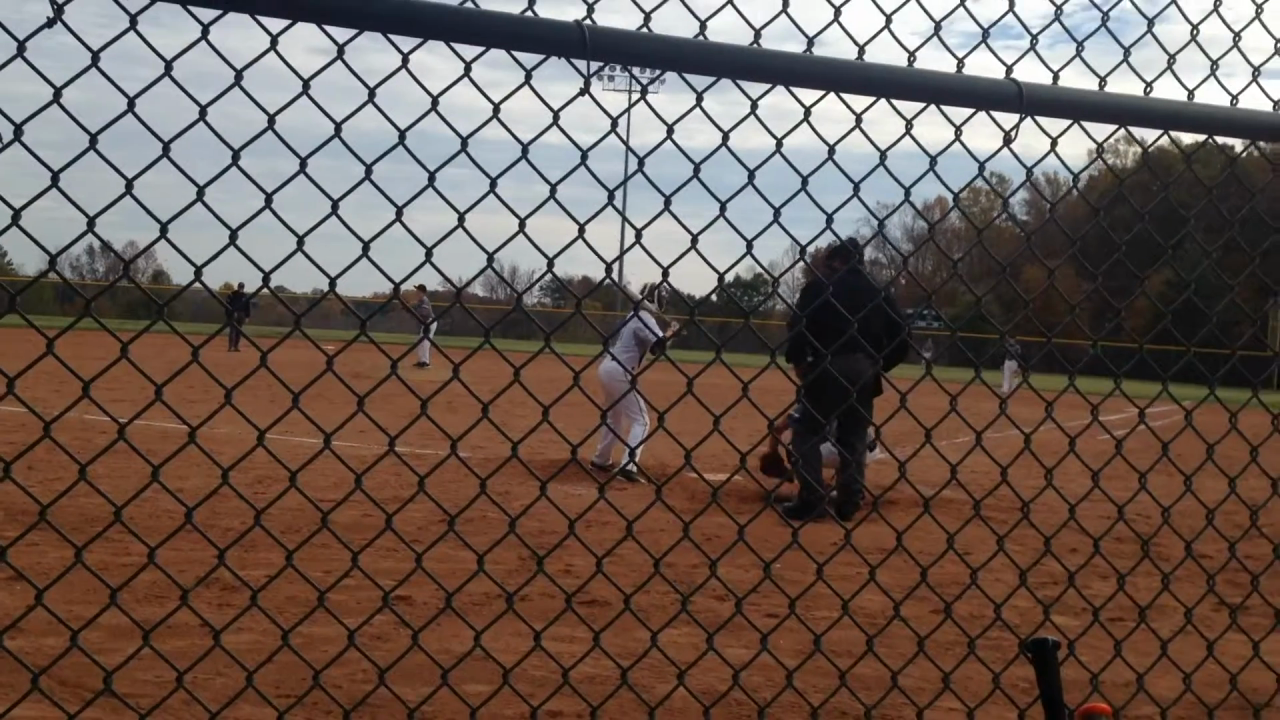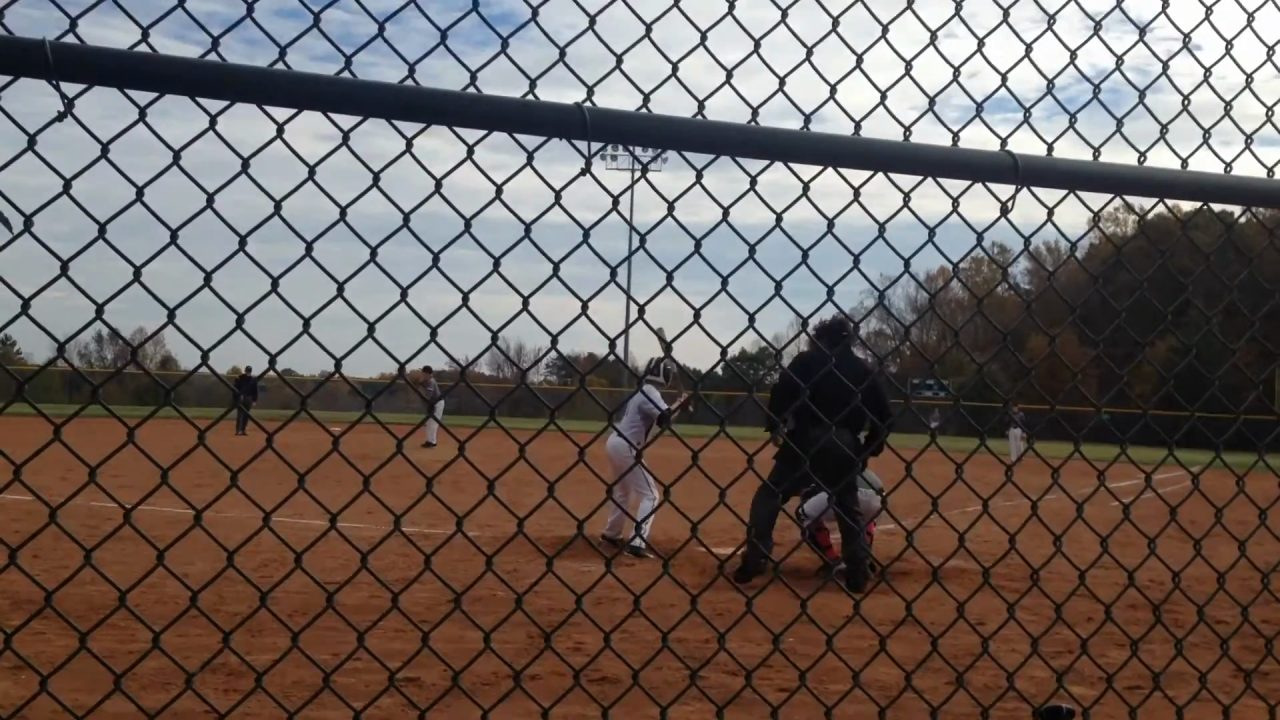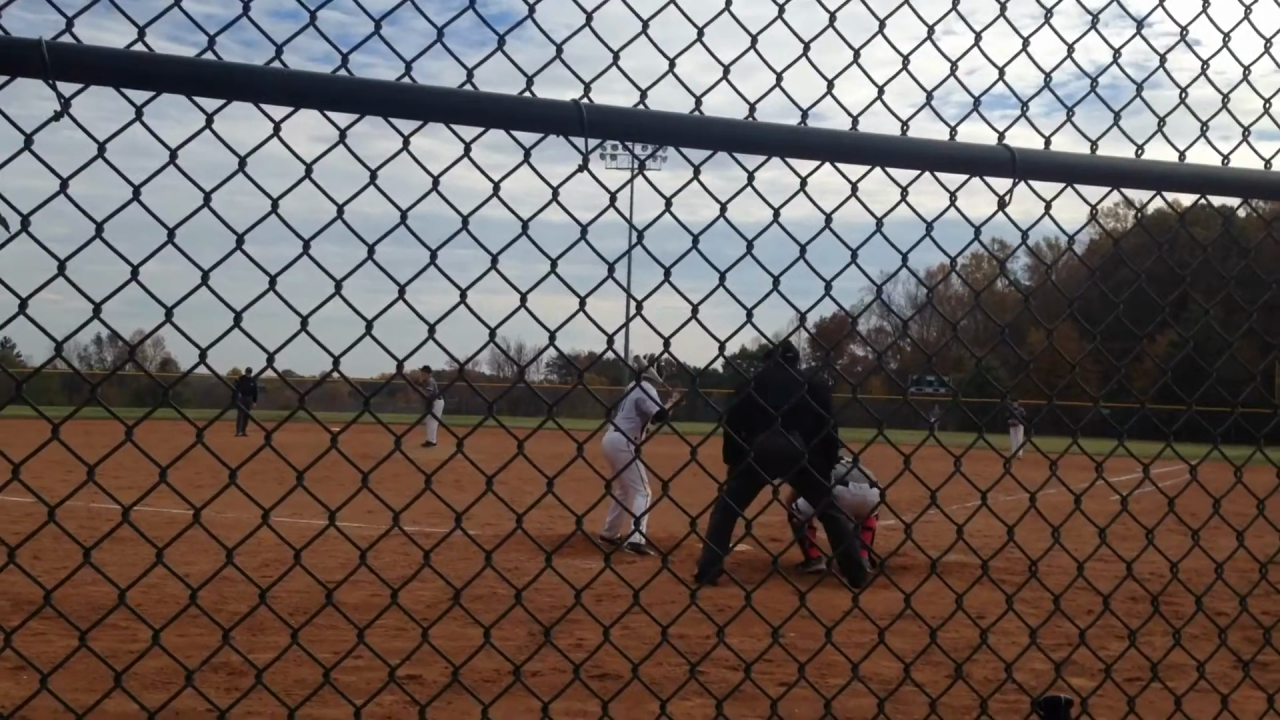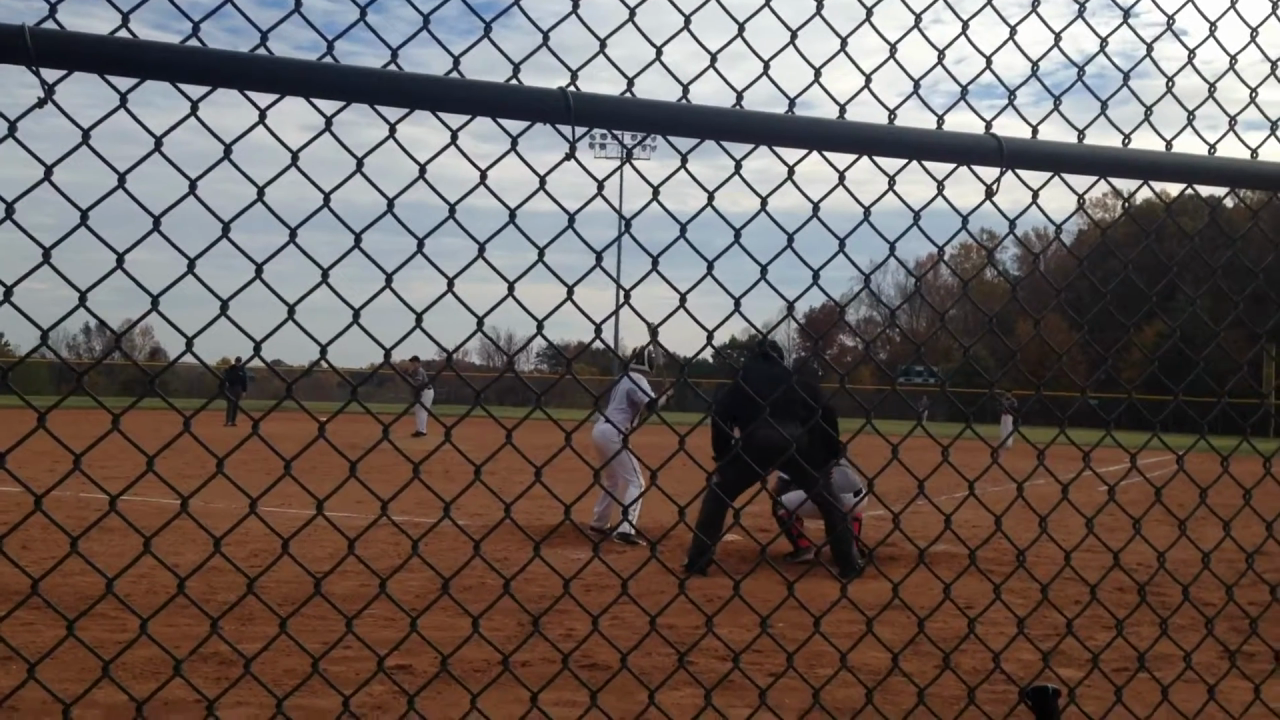
dt=0.4s
person 1, frame 1
left shoulder: (820, 286)
right shoulder: (878, 292)
left elbow: (797, 325)
right elbow: (901, 335)
left wrist: (797, 360)
right wrist: (880, 365)
left hip: (826, 369)
right hip: (863, 372)
left knee: (807, 434)
right knee: (854, 439)
left ankle: (811, 501)
right ankle: (848, 503)
person 1, frame 2
left shoulder: (807, 361)
right shoulder: (863, 370)
left elbow: (781, 393)
right elbow: (883, 413)
left wrist: (776, 428)
right wrist: (869, 448)
left hip: (806, 441)
right hip: (845, 446)
left knee: (768, 497)
right knee: (849, 510)
left ankle: (755, 561)
right ankle: (858, 575)
person 1, frame 3
left shoulder: (754, 382)
right shoulder: (814, 385)
left elbow: (732, 421)
right elbow: (828, 428)
left wrist: (733, 461)
right wrist: (828, 464)
left hip: (760, 451)
right hip: (800, 451)
left knee: (727, 506)
right knee: (830, 509)
left ankle: (708, 569)
right ankle: (856, 572)
person 1, frame 4
left shoulder: (743, 379)
right shoulder: (801, 381)
left elbow: (721, 417)
right elbow: (827, 418)
left wrist: (722, 459)
right wrist: (831, 459)
left hip: (757, 443)
right hip: (798, 444)
left knee: (718, 494)
right knee: (828, 500)
left ankle: (698, 560)
right ankle: (849, 564)
person 2, frame 1
left shoulder: (635, 317)
right shoulder: (644, 318)
left elbow: (654, 349)
right elbow: (660, 345)
left wrist: (670, 333)
right wrist: (671, 331)
left hip: (608, 368)
right hip: (619, 372)
left knee: (614, 417)
right knee: (640, 420)
left ankle: (601, 460)
right ankle: (628, 466)
person 2, frame 2
left shoulder: (642, 390)
right shoulder: (650, 392)
left elbow: (661, 421)
right elbow: (665, 417)
left wrist: (679, 407)
right wrist: (680, 403)
left hip: (616, 443)
right hip: (626, 447)
left knee: (624, 491)
right knee: (650, 495)
left ankle: (611, 533)
right ankle: (636, 543)
person 2, frame 3
left shoulder: (635, 386)
right shoulder: (646, 389)
left elbow: (652, 416)
right elbow: (660, 416)
left wrist: (668, 404)
right wrist: (672, 401)
left hip: (612, 439)
right hip: (623, 442)
left knee: (623, 490)
right knee: (641, 491)
left ankle: (610, 534)
right ankle: (636, 540)
person 2, frame 4
left shoulder: (625, 378)
right shoulder: (637, 380)
left elbow: (641, 412)
right elbow: (652, 405)
left wrist: (660, 398)
right wrist: (666, 395)
left hip: (601, 430)
right hip: (613, 434)
left knee: (612, 481)
right knee: (635, 482)
left ankle: (599, 523)
right ankle: (626, 530)
